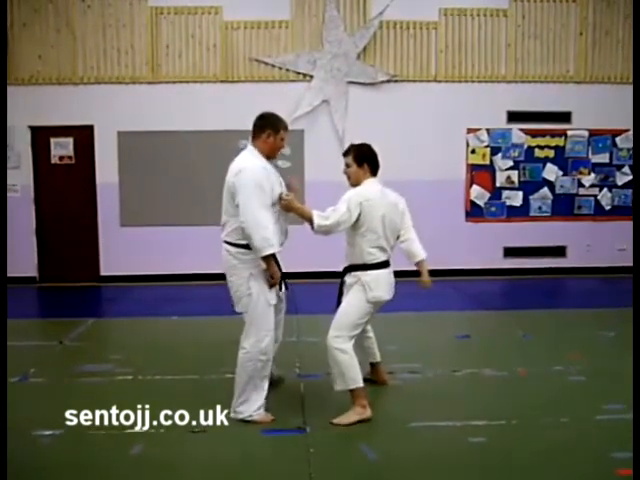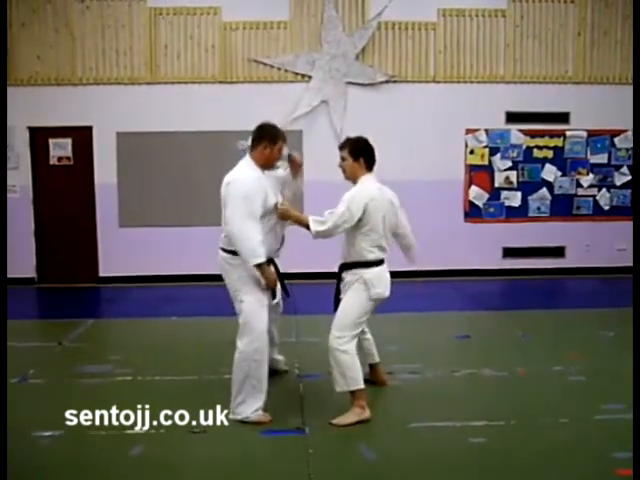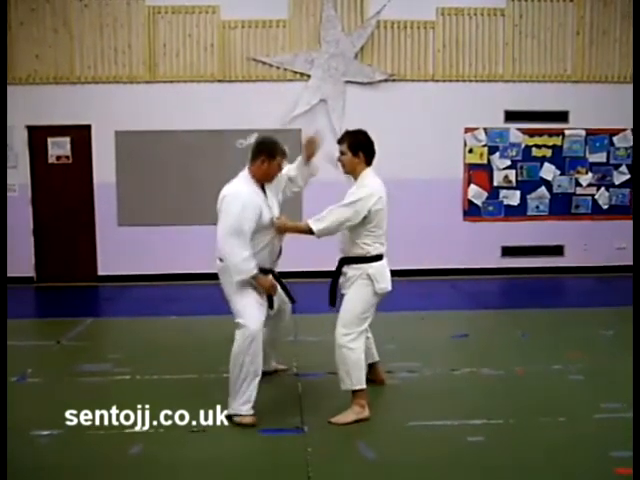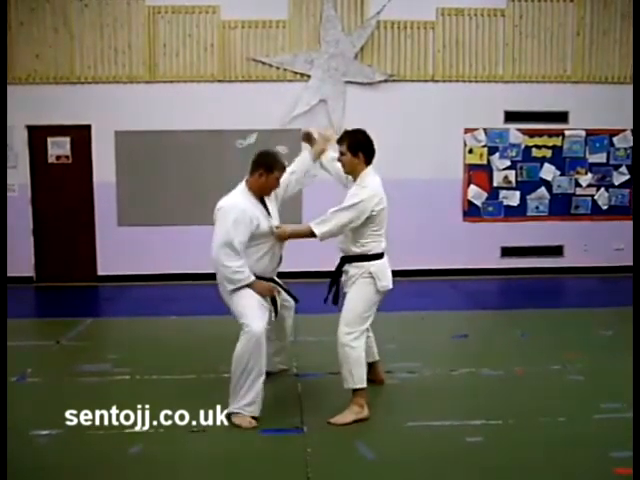
dt=0.5s
person 1, frame 1
left shoulder: (254, 164)
right shoulder: (252, 168)
right elbow: (254, 220)
left wrist: (282, 197)
right wrist: (270, 263)
left hip: (254, 255)
right hip: (249, 258)
left knee: (274, 312)
right knee: (259, 332)
left ankle: (263, 371)
right ankle: (246, 407)
person 1, frame 2
left shoulder: (258, 174)
right shoulder: (243, 180)
left elbow: (274, 193)
right elbow: (242, 230)
left wrist: (293, 172)
right wrist: (263, 268)
left hip: (259, 260)
right hip: (244, 264)
left knee: (271, 311)
right knee: (254, 332)
left ankle: (270, 360)
right ankle: (245, 408)
person 1, frame 3
left shoulder: (267, 184)
right shoulder: (238, 195)
left elbow: (292, 180)
right elbow: (230, 244)
left wrist: (306, 158)
right wrist: (256, 278)
left hip: (263, 270)
right hip: (241, 275)
left knee: (280, 310)
right knee: (251, 327)
left ankle: (264, 361)
right ankle: (239, 408)
person 1, frame 4
left shoulder: (267, 194)
right shoulder: (235, 207)
left elbow: (295, 175)
right elbow: (224, 255)
left wrist: (315, 150)
right wrist: (253, 284)
left hip: (264, 278)
right hip: (242, 281)
left knee: (284, 310)
right knee: (255, 329)
left ankle: (269, 362)
right ankle: (241, 408)
person 2, frame 1
left shoulder: (357, 196)
right shoulder: (395, 199)
left elbow: (328, 223)
right elbow: (408, 236)
left wrist: (296, 207)
right wrist: (423, 269)
left hip: (366, 279)
right hip: (380, 275)
left knee: (338, 338)
right knee: (359, 324)
left ankle: (361, 405)
right ankle: (377, 372)
person 2, frame 2
left shoulder: (359, 195)
right shoulder: (387, 194)
left elbow: (328, 226)
right elbow: (403, 231)
left wrist: (292, 215)
right wrist: (412, 255)
left hip: (364, 277)
right hip: (373, 273)
left knee: (340, 339)
right knee: (355, 325)
left ankle: (360, 406)
right ankle: (377, 373)
person 2, frame 3
left shoulder: (366, 192)
right shoulder: (370, 183)
left elbow: (330, 222)
left wrist: (290, 226)
left hip: (365, 273)
right hip: (362, 269)
left knee: (346, 335)
right knee: (358, 326)
left ankle: (359, 406)
right ankle: (375, 372)
person 2, frame 4
left shoulder: (367, 192)
right shoulder: (363, 180)
left elbow: (333, 223)
right elbow: (335, 168)
left wrist: (290, 233)
left hip: (367, 271)
right hip: (360, 268)
left knee: (348, 334)
right knee: (359, 324)
left ankle: (359, 405)
right ankle: (374, 372)
